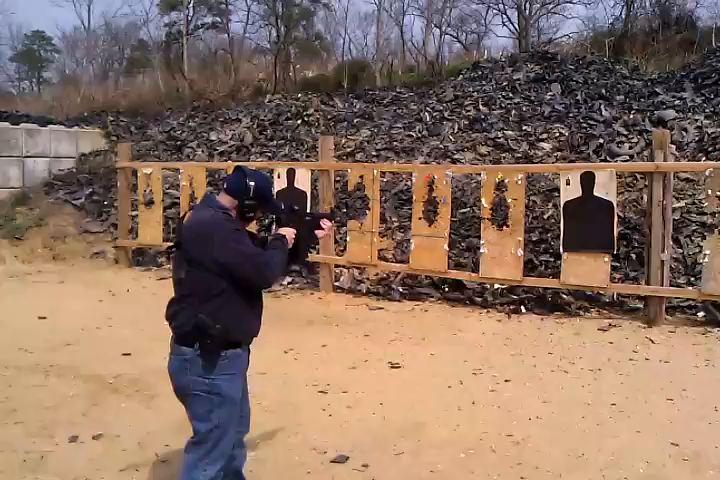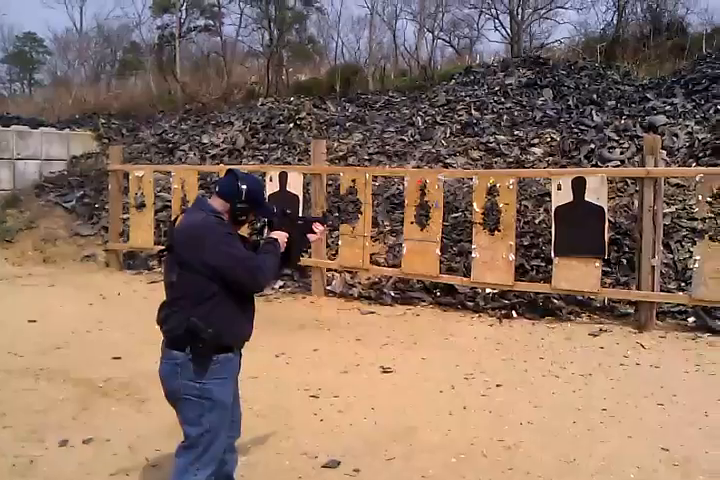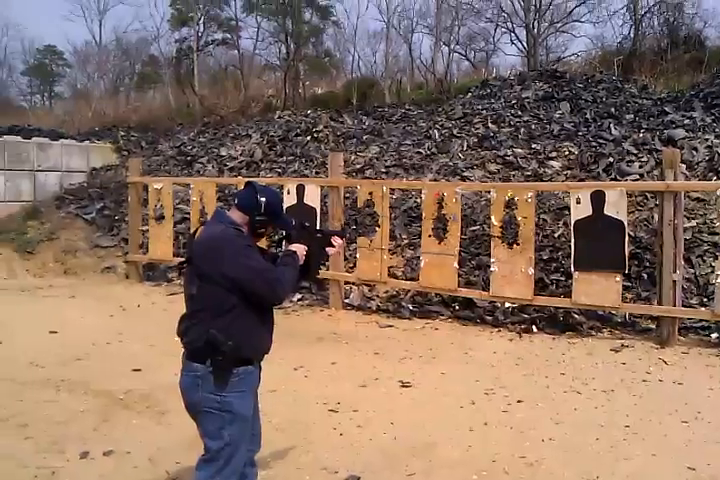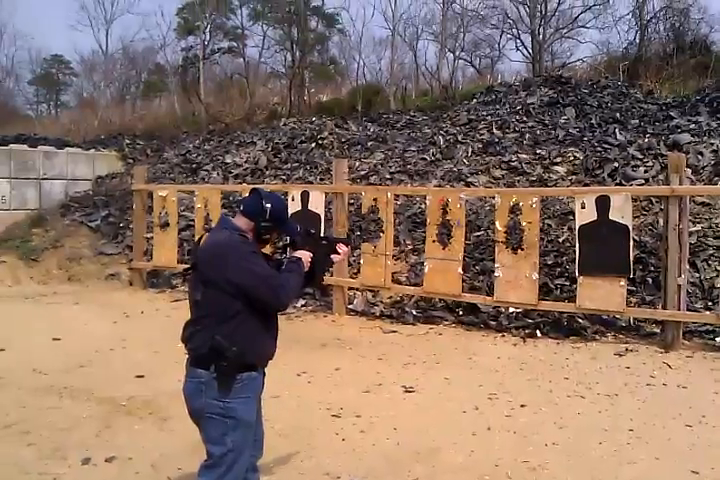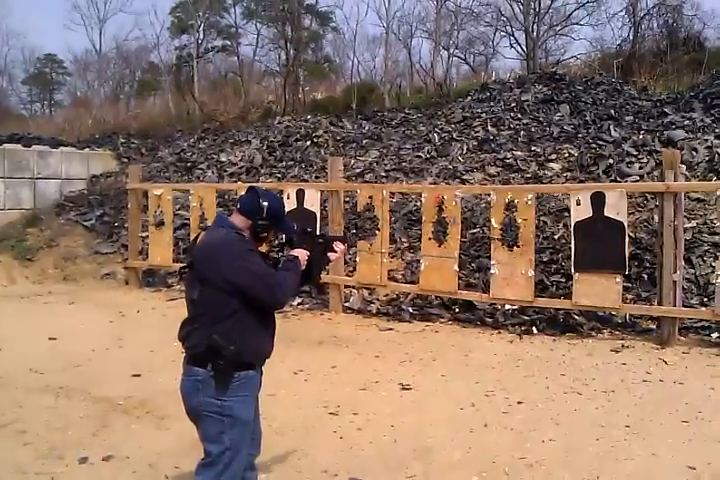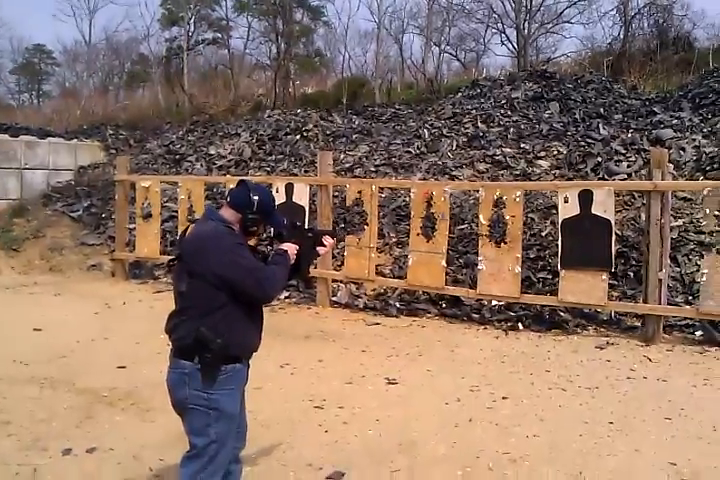
dt=0.2s
person 1, frame 1
left shoulder: (215, 221)
right shoulder: (214, 227)
left elbow: (255, 257)
right elbow: (263, 272)
right wrist: (281, 241)
left hip: (220, 353)
right hip: (208, 359)
left knee: (232, 432)
right knee: (212, 447)
person 1, frame 2
left shoulder: (208, 224)
right shoulder: (205, 231)
left elbow: (247, 260)
right elbow: (255, 275)
right wrist: (273, 245)
left hip: (212, 357)
right hip: (199, 363)
left knee: (224, 437)
right knee: (203, 451)
person 1, frame 3
left shoulder: (227, 238)
right shoulder: (225, 243)
left elbow: (266, 273)
right elbow: (274, 288)
right wrist: (292, 257)
left hip: (231, 369)
right hip: (220, 375)
left knee: (244, 450)
person 1, frame 4
left shoulder: (231, 244)
right shoulder: (230, 250)
left elbow: (270, 280)
right elbow: (278, 294)
right wrist: (296, 264)
left hip: (234, 375)
right hip: (223, 382)
left knee: (246, 456)
person 1, frame 5
left shoulder: (227, 242)
right shoulder: (227, 248)
left elbow: (265, 279)
right elbow: (275, 293)
right wrist: (293, 263)
left hip: (231, 373)
right hip: (220, 380)
left knee: (244, 454)
person 1, frame 6
left shoulder: (218, 235)
right shoulder: (216, 241)
left elbow: (255, 273)
right elbow: (264, 286)
right wrist: (283, 257)
left hip: (219, 367)
right hip: (207, 373)
left knee: (229, 447)
